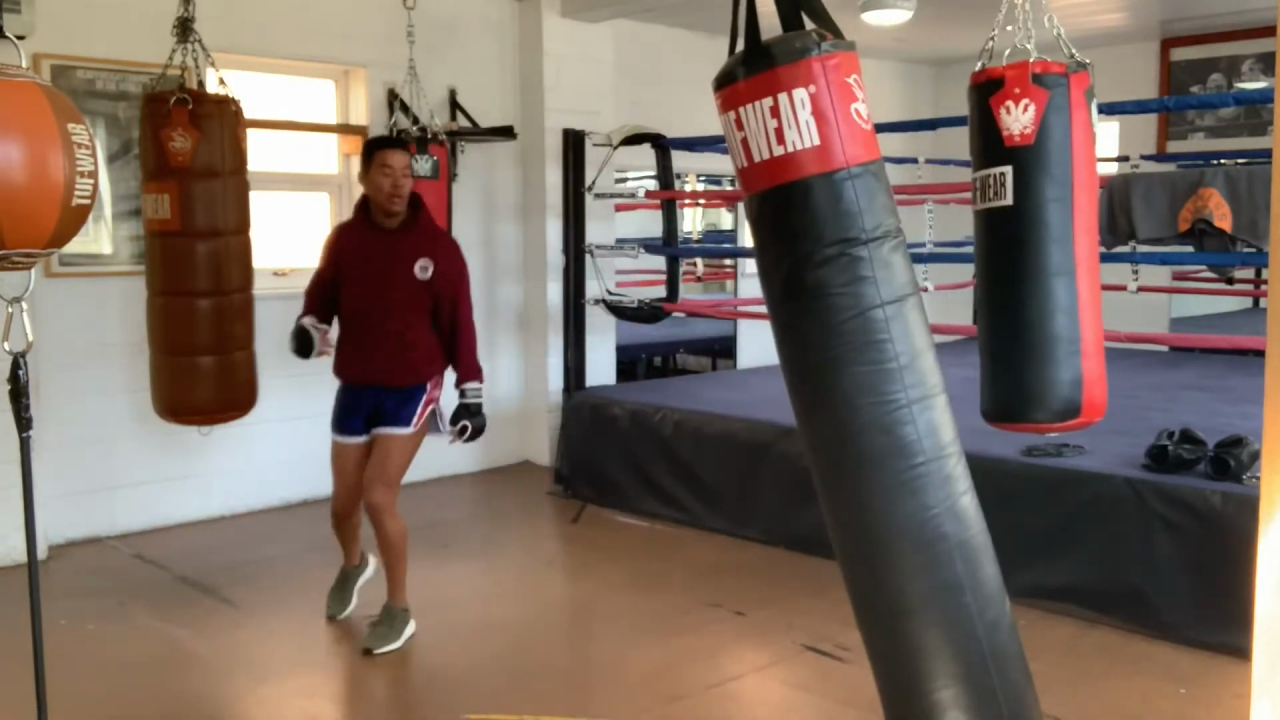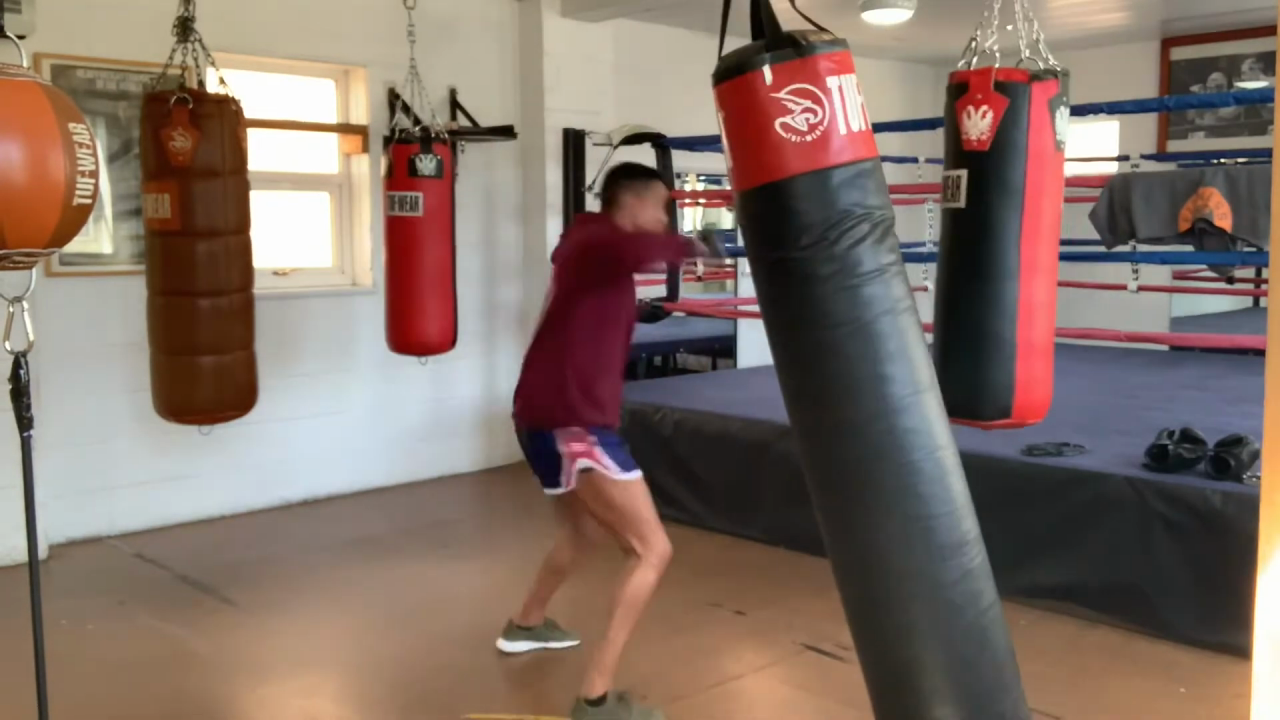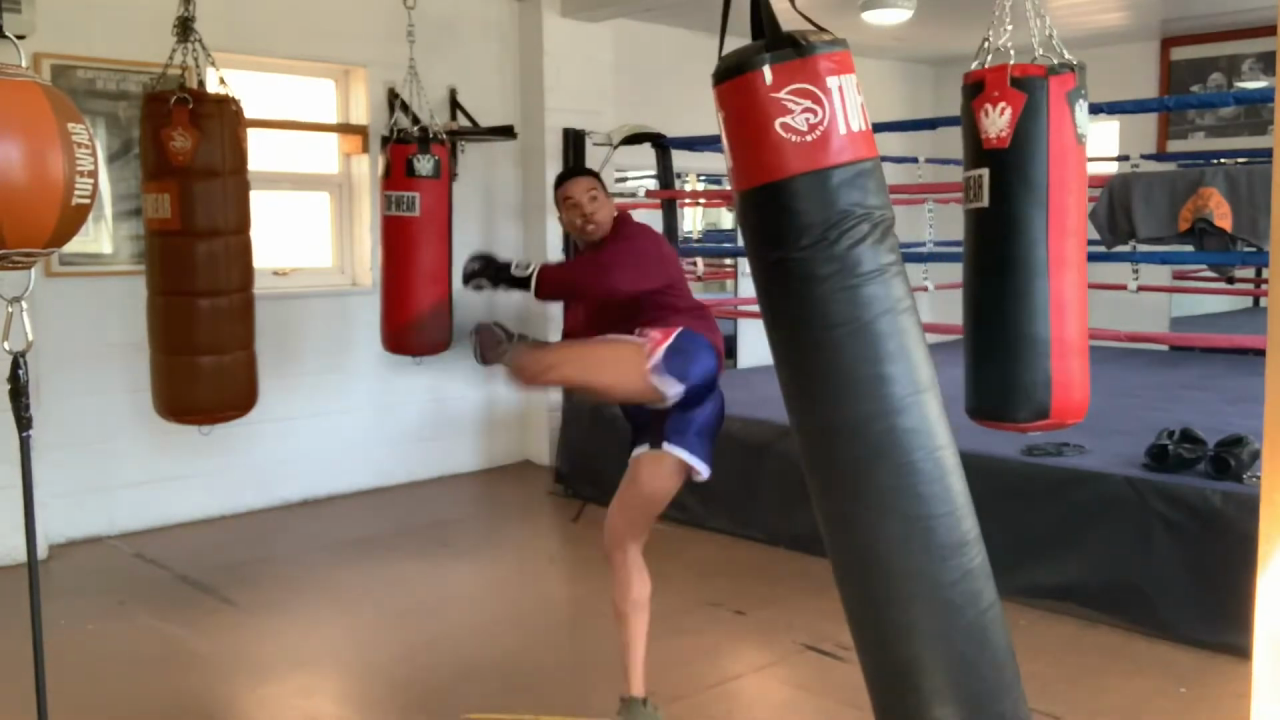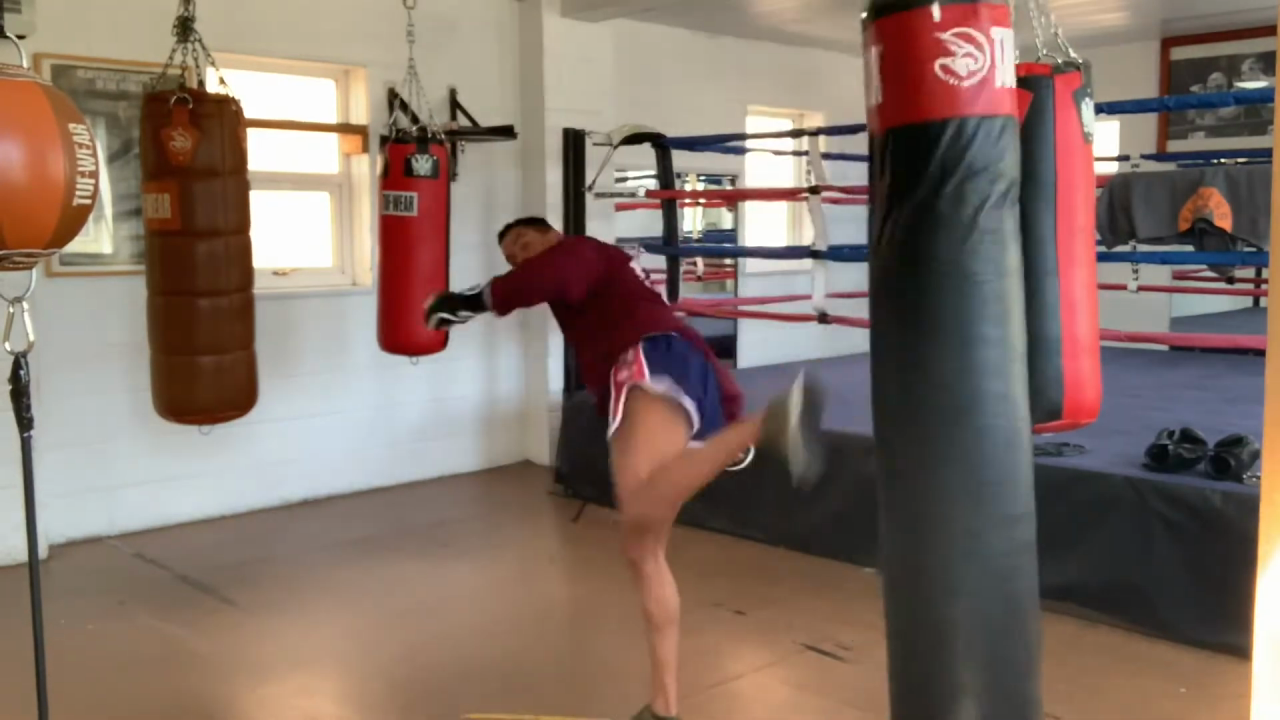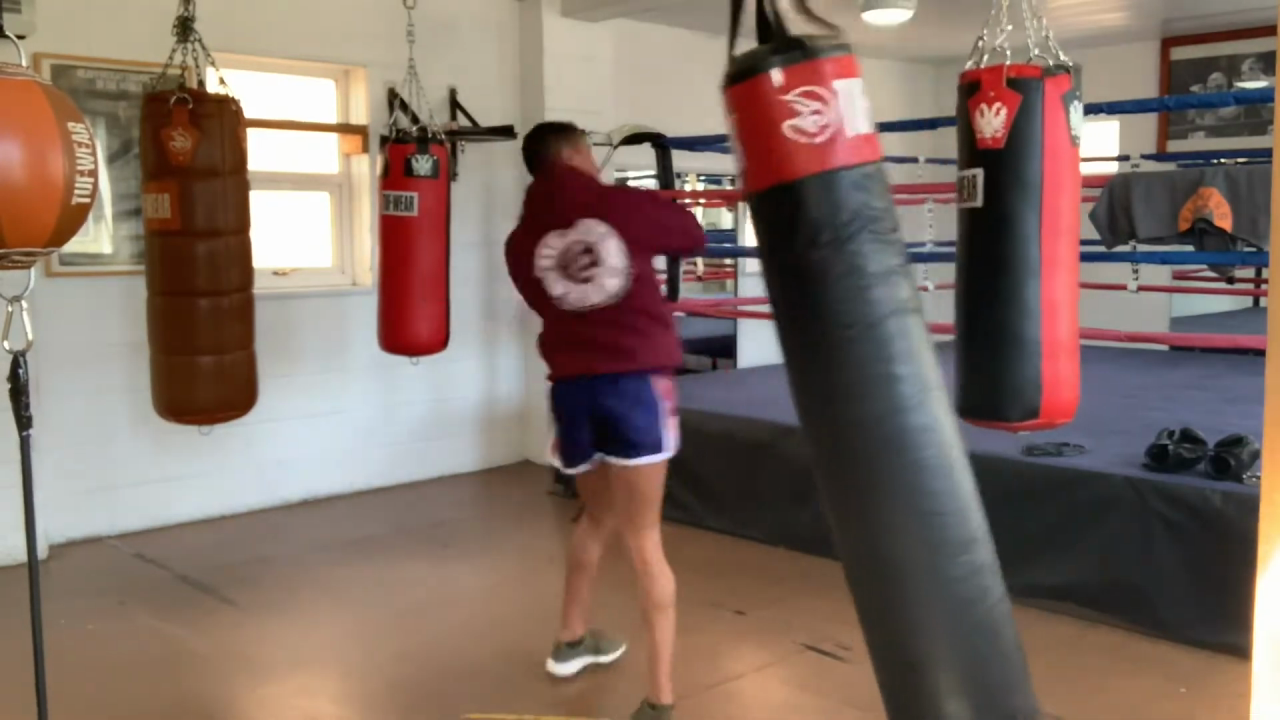
dt=0.3s
person 1, frame 1
left shoulder: (437, 245)
right shoulder: (345, 240)
left elbow: (459, 323)
right elbow: (321, 296)
left wrist: (471, 391)
right wrist: (308, 326)
left hip: (411, 388)
right hip: (357, 388)
left knee: (380, 499)
right knee: (344, 502)
left ankle: (398, 607)
right ankle: (354, 562)
person 1, frame 2
left shoulder: (588, 259)
right shoulder: (591, 249)
right elbow: (620, 245)
left hip: (562, 423)
right hip: (570, 430)
left knee: (584, 526)
right knee: (650, 551)
left ankle: (524, 623)
person 1, frame 3
left shoulder: (636, 243)
right shoulder: (586, 303)
left elbow: (608, 282)
right elbow: (593, 350)
left wrist: (521, 276)
right wrist: (520, 342)
left hip: (675, 348)
right hip: (677, 411)
left knee: (544, 366)
right knee: (620, 541)
person 1, frame 4
left shoulder: (587, 259)
right shoulder: (605, 274)
left elbow: (547, 278)
left wrist: (474, 299)
right wrist: (726, 394)
left hip: (650, 361)
right hip: (699, 379)
left knee: (642, 504)
right knee: (644, 551)
left ankle: (773, 422)
person 1, frame 5
left shoulder: (524, 242)
right shoulder: (630, 206)
right elbow: (691, 234)
left hip: (576, 394)
right hip: (642, 386)
left knee: (599, 516)
right knee: (643, 541)
left ankle: (571, 640)
